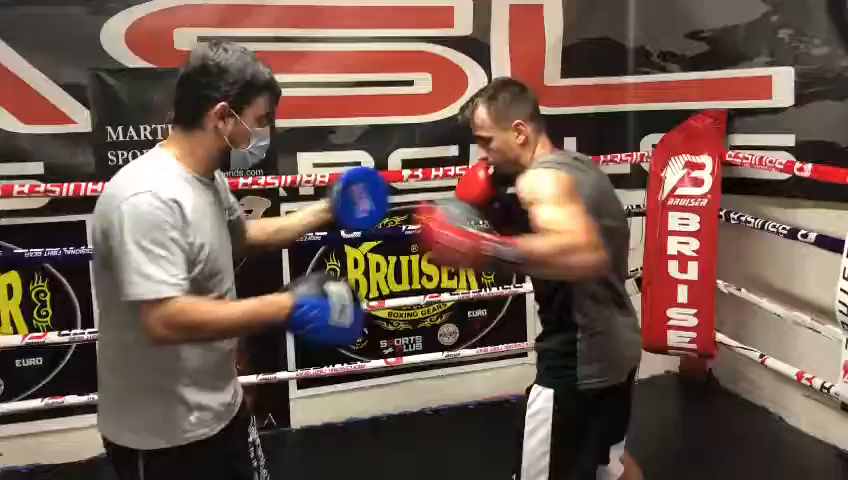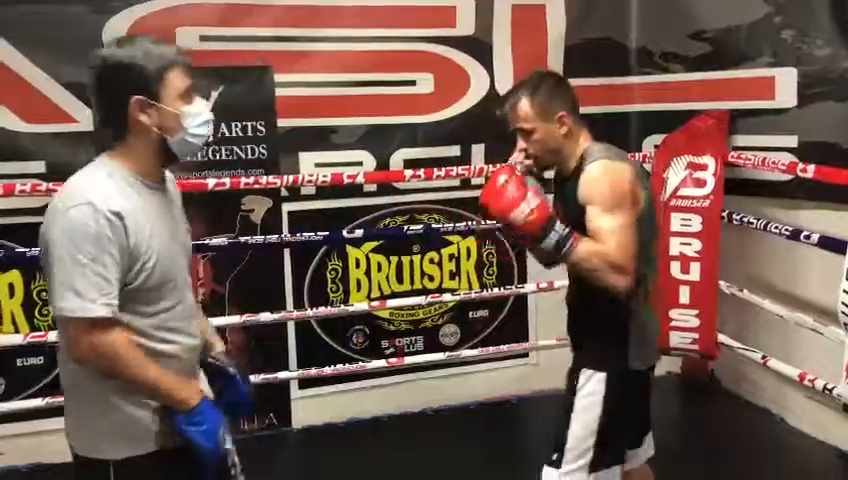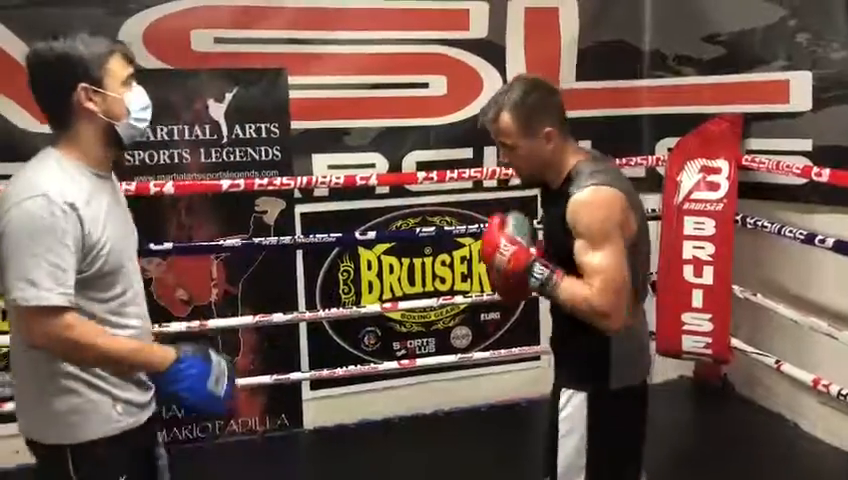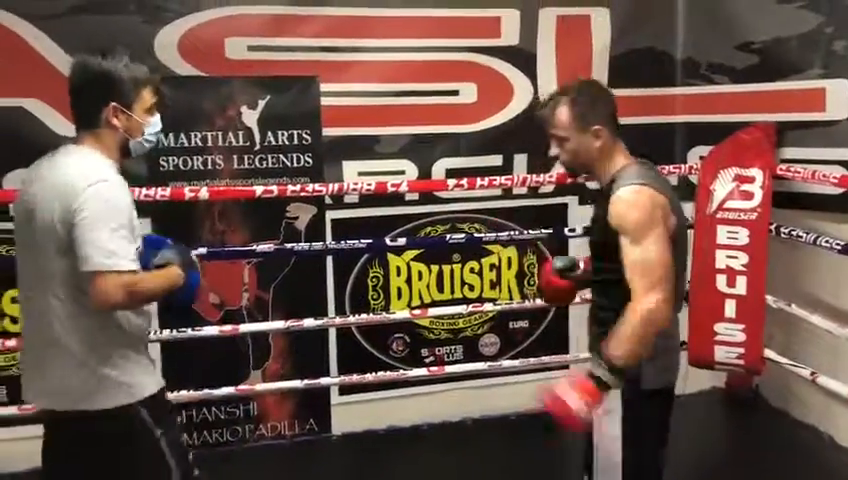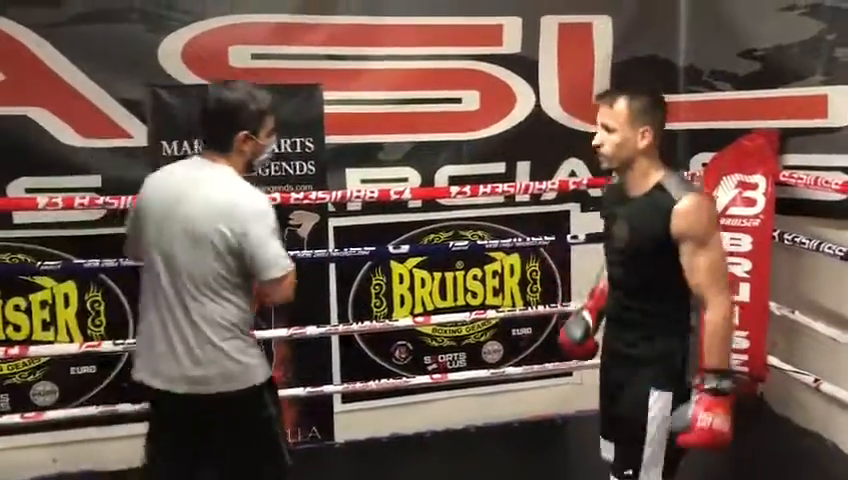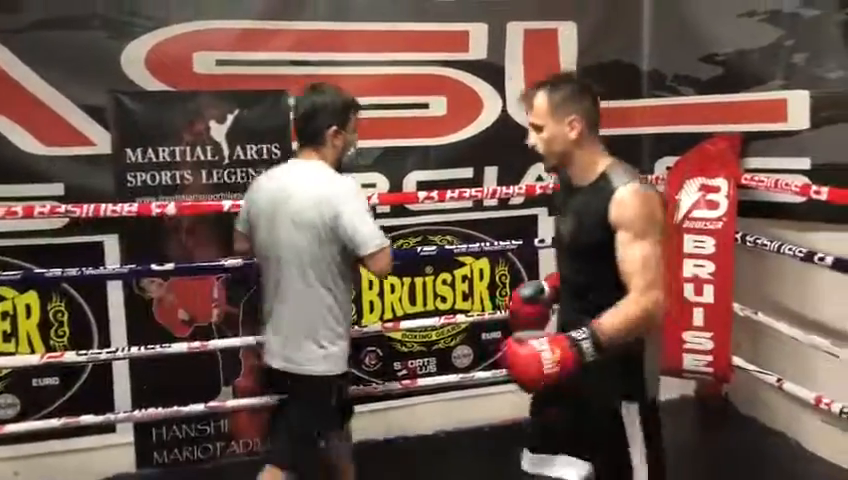
dt=0.5s
person 1, frame 1
left shoulder: (209, 180)
right shoulder: (147, 199)
left elbow: (243, 232)
right elbow: (164, 320)
left wrist: (332, 207)
right wrist: (289, 306)
left hip: (221, 406)
right hip: (160, 430)
person 1, frame 2
left shoulder: (161, 183)
right shoulder: (90, 210)
right elbow: (90, 340)
left wrist: (217, 353)
right wrist: (188, 400)
left hip: (185, 411)
right hip: (127, 439)
person 1, frame 3
left shoulder: (96, 178)
right shoulder: (44, 201)
right elbow: (47, 326)
left wrist: (150, 357)
right wrist: (166, 360)
left hip: (123, 404)
right hip: (84, 421)
person 1, frame 4
left shoulder: (44, 173)
right shoulder: (101, 185)
right elbow: (111, 291)
left wrist: (134, 251)
right wrist: (177, 274)
left hip: (59, 383)
right hip: (113, 386)
person 1, frame 5
left shoulder: (156, 183)
right shoulder: (246, 203)
left elbow: (136, 254)
right elbow: (280, 290)
left hip: (160, 367)
right hip: (229, 372)
person 1, frame 6
left shoulder: (263, 184)
right shoulder: (339, 190)
left elbow: (243, 244)
right elbow: (381, 263)
right wrist: (350, 242)
left hip: (281, 341)
right hip: (316, 347)
left knee: (334, 421)
person 2, frame 1
left shoulder: (543, 181)
right shoulder: (580, 168)
left elbow: (583, 254)
left wrist: (493, 247)
right wrist: (484, 203)
left hip: (582, 358)
right hip: (616, 344)
person 2, frame 2
left shoulder: (604, 172)
right shoulder: (572, 172)
left elbow: (617, 272)
right elbow: (551, 255)
left wrist: (542, 223)
right wrist: (518, 213)
left hip: (614, 348)
right hip: (622, 342)
person 2, frame 3
left shoulder: (594, 198)
right shoulder: (579, 170)
left elbow: (610, 311)
left wrist: (530, 268)
right wrist: (523, 268)
left hip: (600, 366)
right hip: (610, 357)
person 2, frame 4
left shoulder: (633, 198)
right shoulder: (627, 181)
left elbow: (652, 305)
left wrist: (595, 380)
right wrist: (580, 275)
left hip: (635, 367)
right hip: (630, 361)
person 2, frame 5
left shoulder: (684, 207)
right shoulder: (613, 192)
left elbow: (718, 303)
left wrist: (715, 388)
right wrist: (591, 311)
left hip: (661, 364)
right hip: (618, 351)
person 2, frame 6
left shoulder: (628, 197)
right shoulder: (567, 184)
left elbow: (649, 300)
left wrist: (573, 346)
right wrist: (549, 288)
left hip: (618, 366)
right hip: (570, 356)
